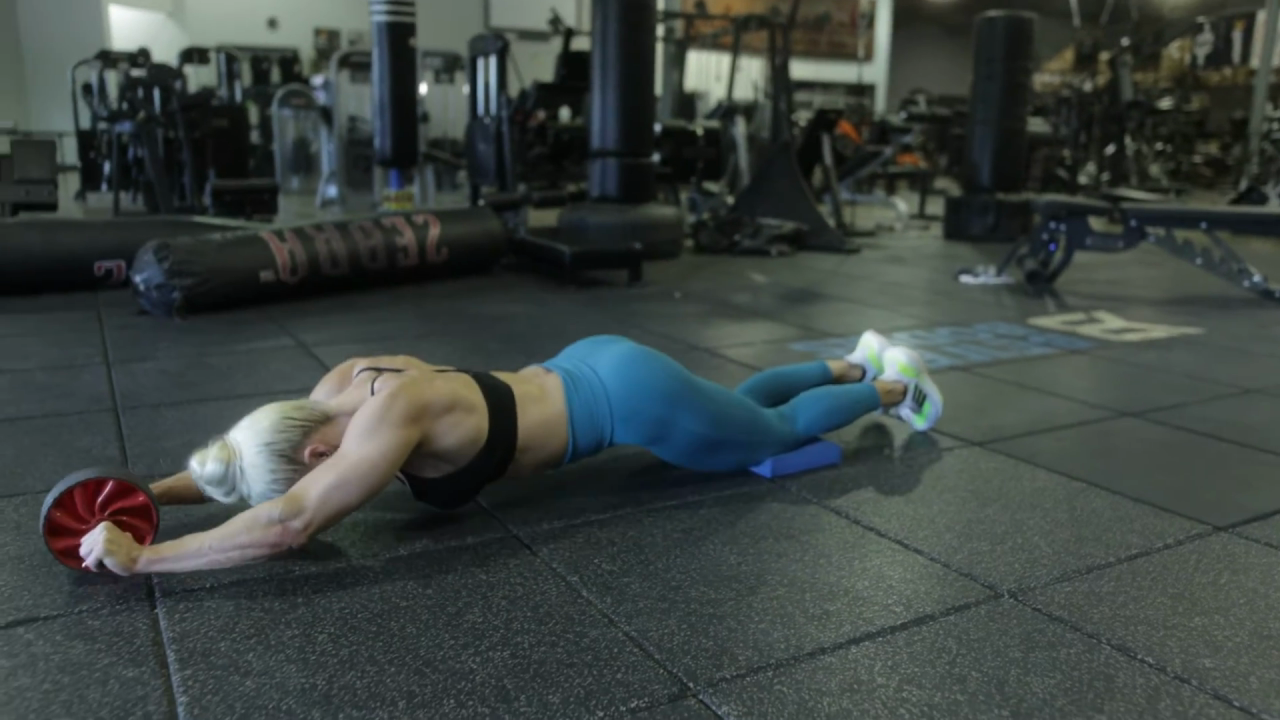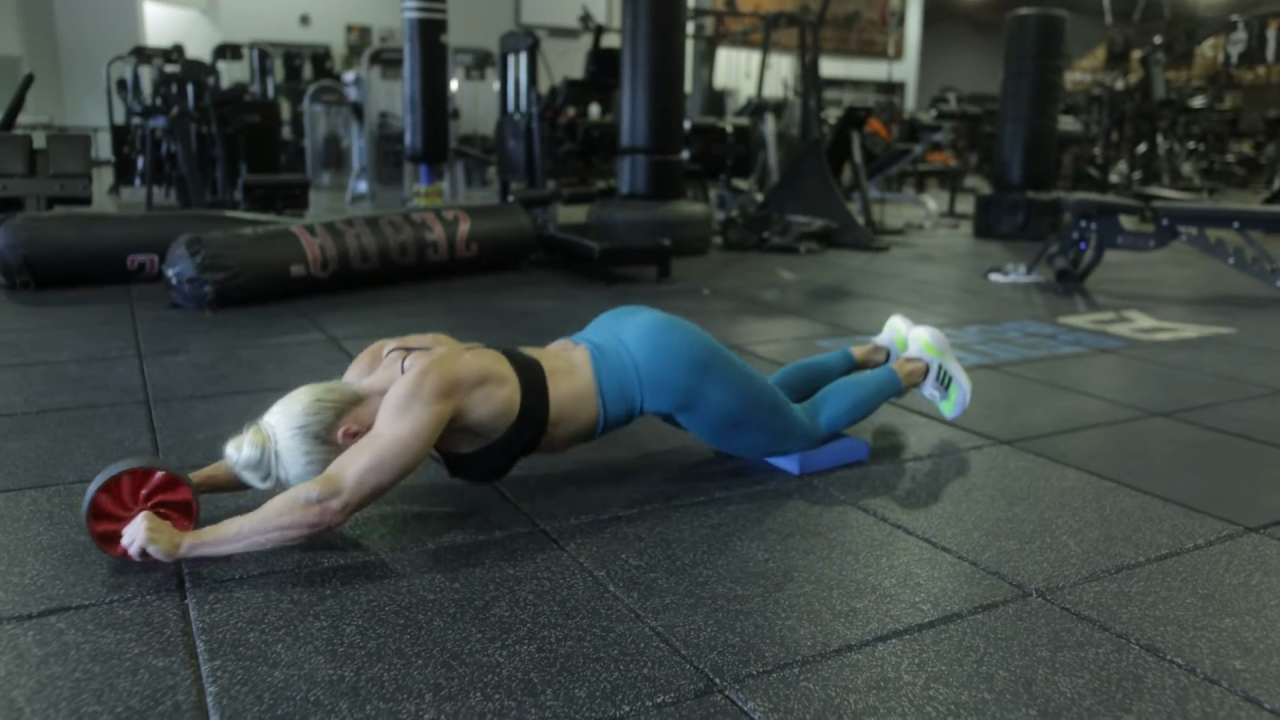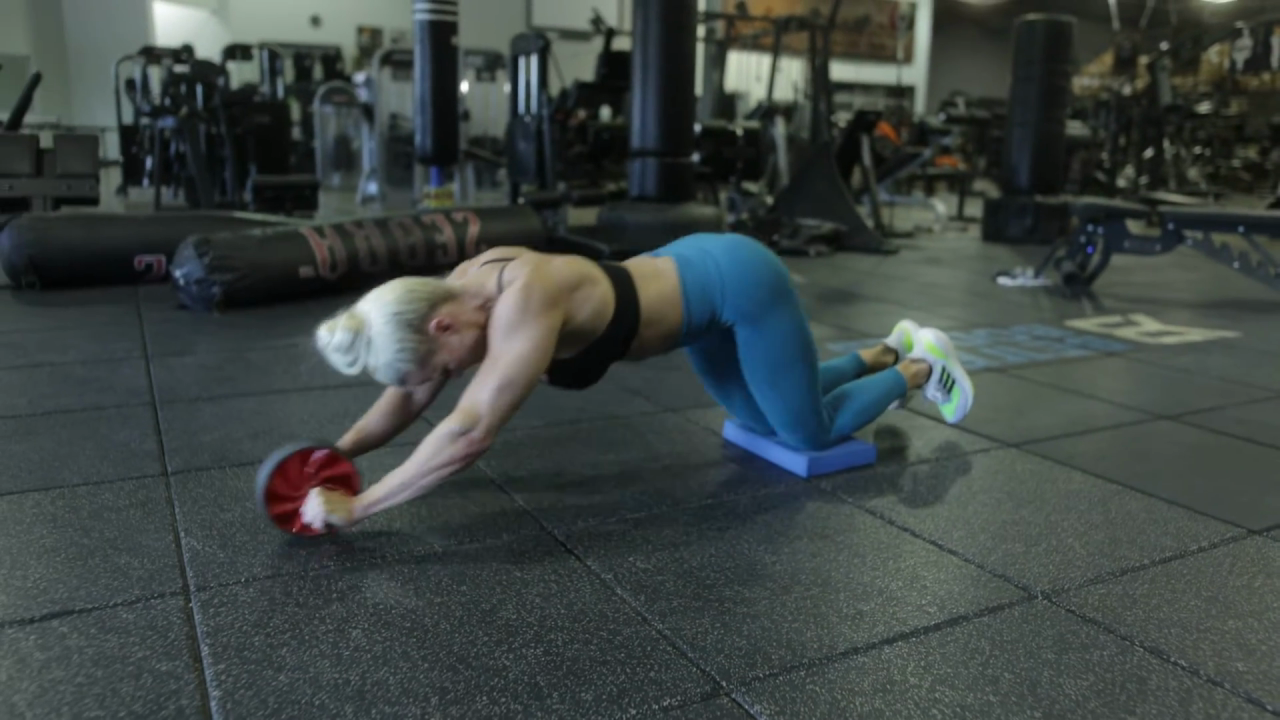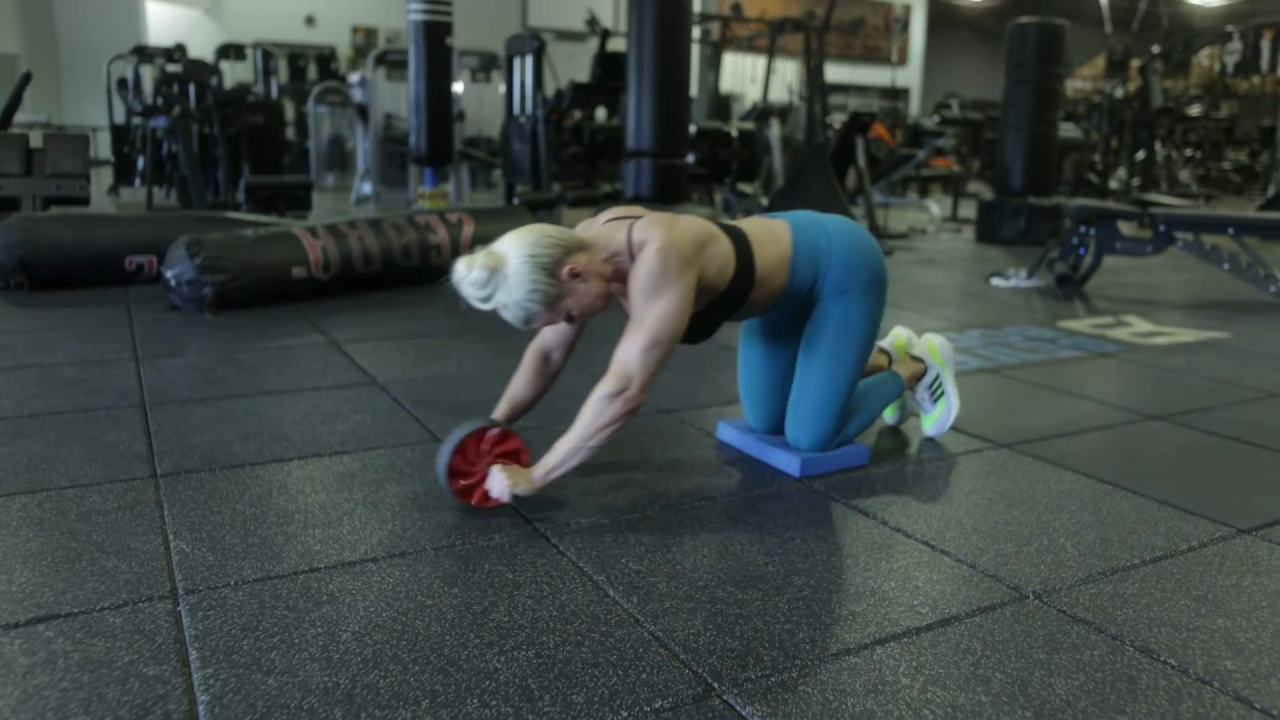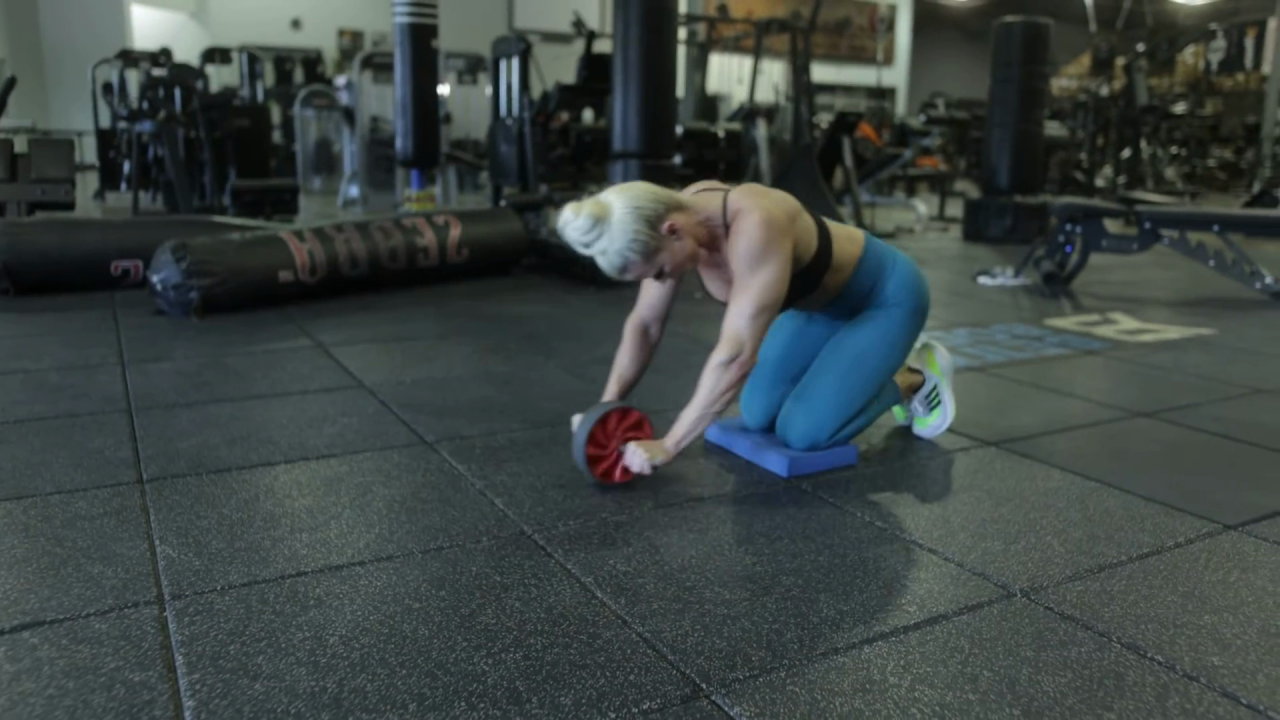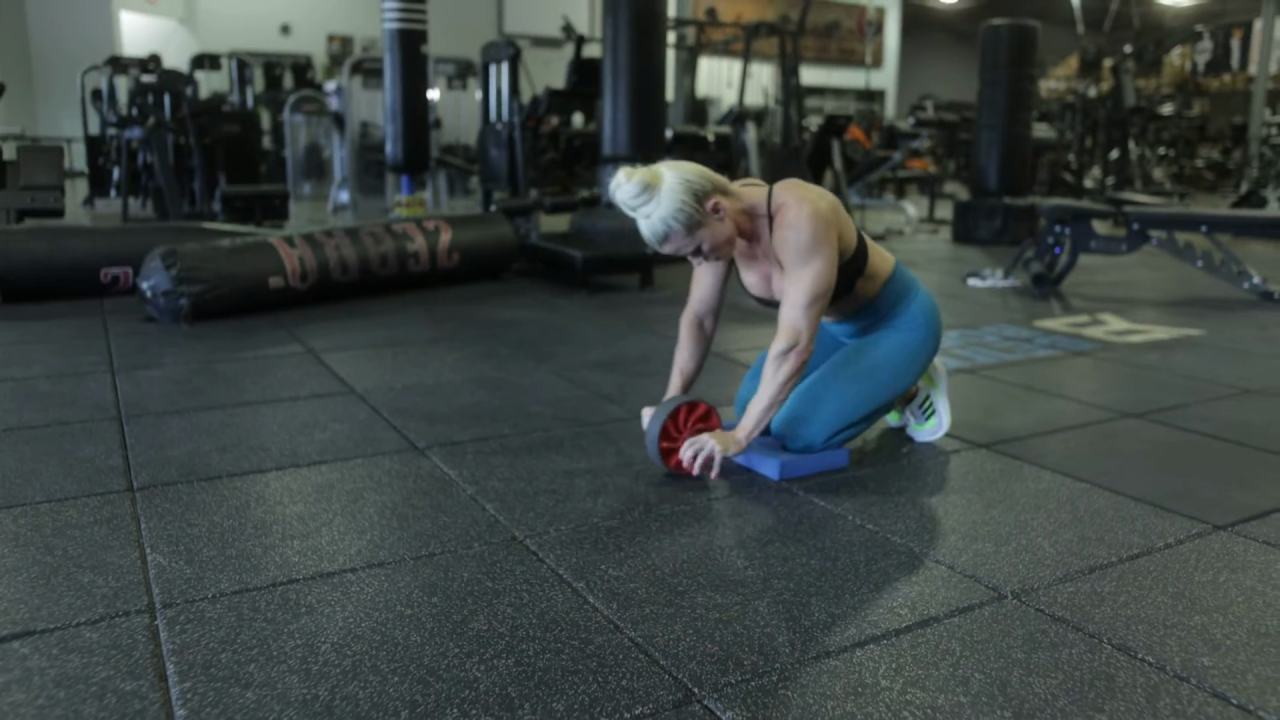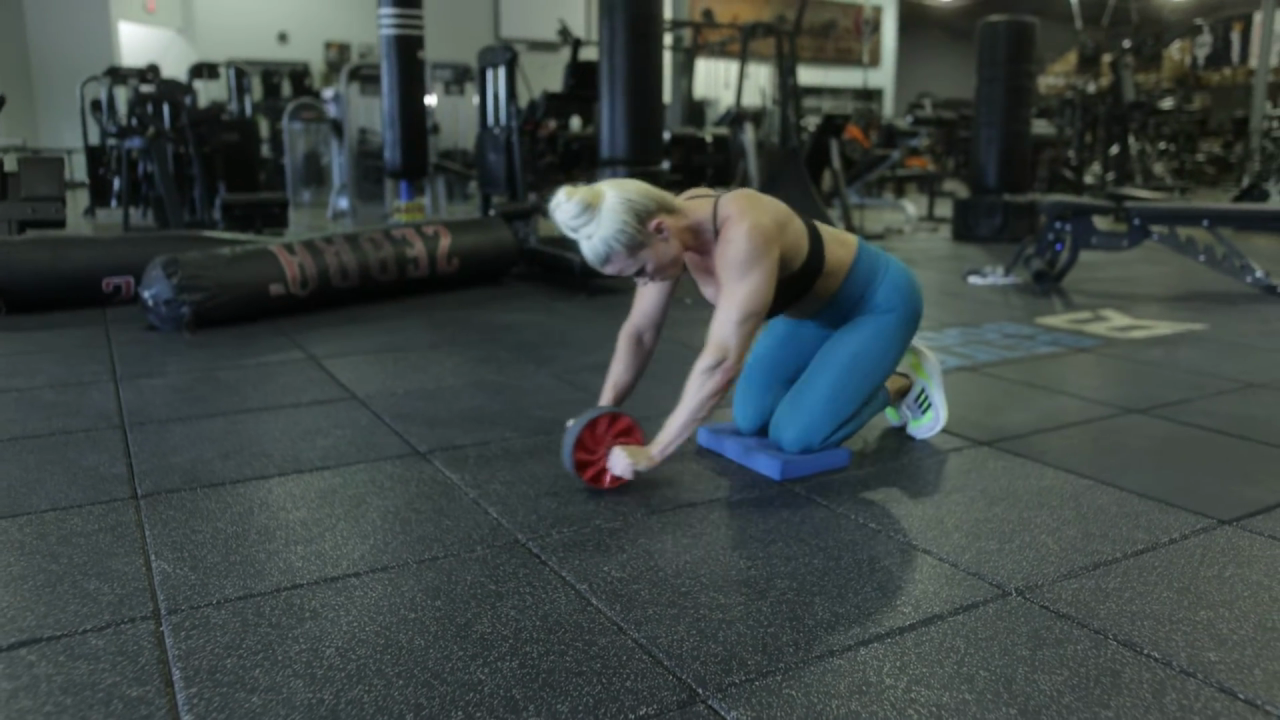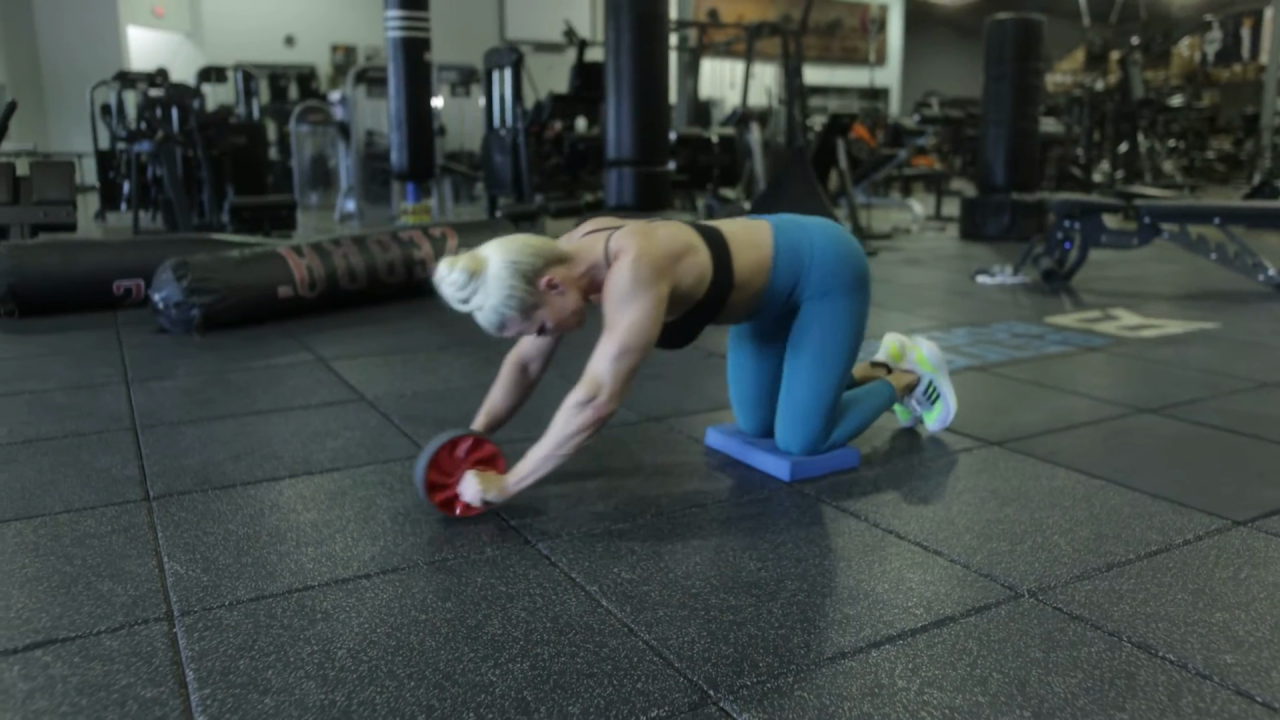
dt=0.4s
person 1, frame 1
left shoulder: (390, 417)
right shoulder: (344, 386)
left elbow: (286, 524)
right elbow: (255, 463)
left wrist: (140, 555)
right wrist: (147, 489)
left hip: (628, 397)
right hip: (589, 371)
left knee: (779, 430)
right knee: (740, 404)
left ankle: (892, 383)
right ankle: (856, 361)
person 1, frame 2
left shoulder: (418, 392)
right shoulder: (373, 369)
left elbow: (323, 506)
right elbow: (290, 446)
left wrist: (184, 545)
right wrist: (193, 482)
left hip: (660, 362)
right hip: (622, 342)
left knee: (797, 432)
right knee: (759, 399)
left ankle: (915, 367)
right ankle: (874, 349)
person 1, frame 3
left shoulder: (523, 300)
right shoulder: (461, 289)
left elbow: (468, 435)
right elbow: (409, 394)
left wrist: (355, 508)
right wrist: (339, 452)
left hip: (743, 285)
right hip: (700, 281)
left knee: (807, 435)
right knee: (764, 421)
left ankle: (920, 368)
right ankle: (885, 352)
person 1, frame 4
left shoulder: (656, 259)
right shoulder: (582, 244)
left elbow: (622, 393)
right elbow: (547, 351)
left wrist: (533, 478)
right wrist: (494, 428)
left hip: (842, 269)
right hip: (786, 271)
left knee: (810, 437)
right knee: (764, 424)
left ankle: (917, 370)
right ankle: (884, 357)
person 1, frame 5
left shoulder: (754, 225)
right shoulder: (676, 216)
left elbow: (734, 355)
right elbow: (643, 324)
left wrist: (668, 446)
right wrist: (607, 407)
left hip: (885, 298)
right hip: (822, 303)
left knee: (802, 434)
right knee: (753, 418)
left ankle: (914, 379)
right ankle: (871, 371)
person 1, frame 6
left shoulder: (799, 218)
right shoulder: (721, 215)
left elbow: (794, 345)
right elbow: (698, 318)
left wrist: (738, 437)
right wrist: (671, 401)
left hip: (900, 322)
left knee: (797, 434)
right knee: (754, 410)
left ankle: (907, 390)
right ankle: (880, 381)
person 1, frame 7
left shoulder: (744, 235)
right shoulder: (670, 226)
left elbow: (722, 363)
right elbow: (639, 331)
left wrist: (652, 453)
left hip: (879, 301)
right hip: (817, 306)
left knee: (796, 437)
right knee: (749, 423)
left ankle: (900, 383)
right ankle: (878, 367)
person 1, frame 8
left shoulder: (634, 270)
right shoulder: (569, 257)
left elbow: (596, 402)
right elbow: (524, 363)
left wrist: (506, 483)
right wrist: (473, 438)
left hip: (823, 269)
right hip: (769, 273)
left knee: (803, 439)
right knee: (758, 426)
left ankle: (907, 377)
right ankle: (880, 365)
